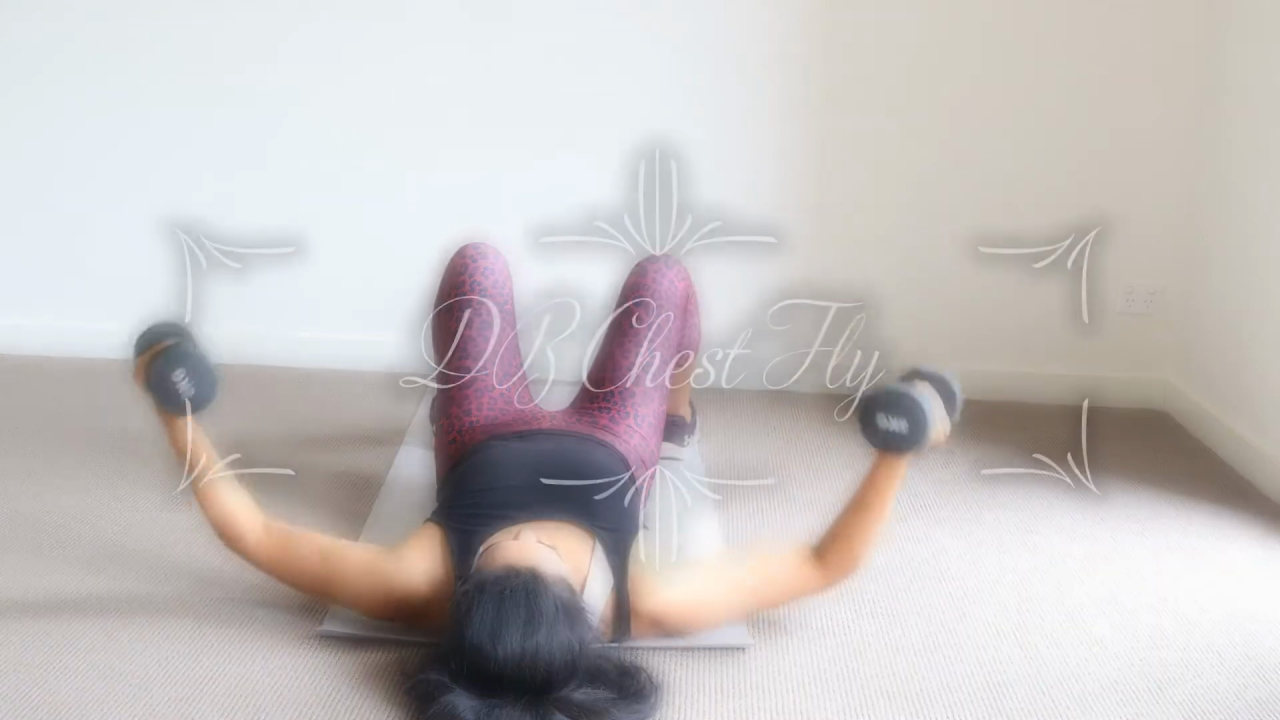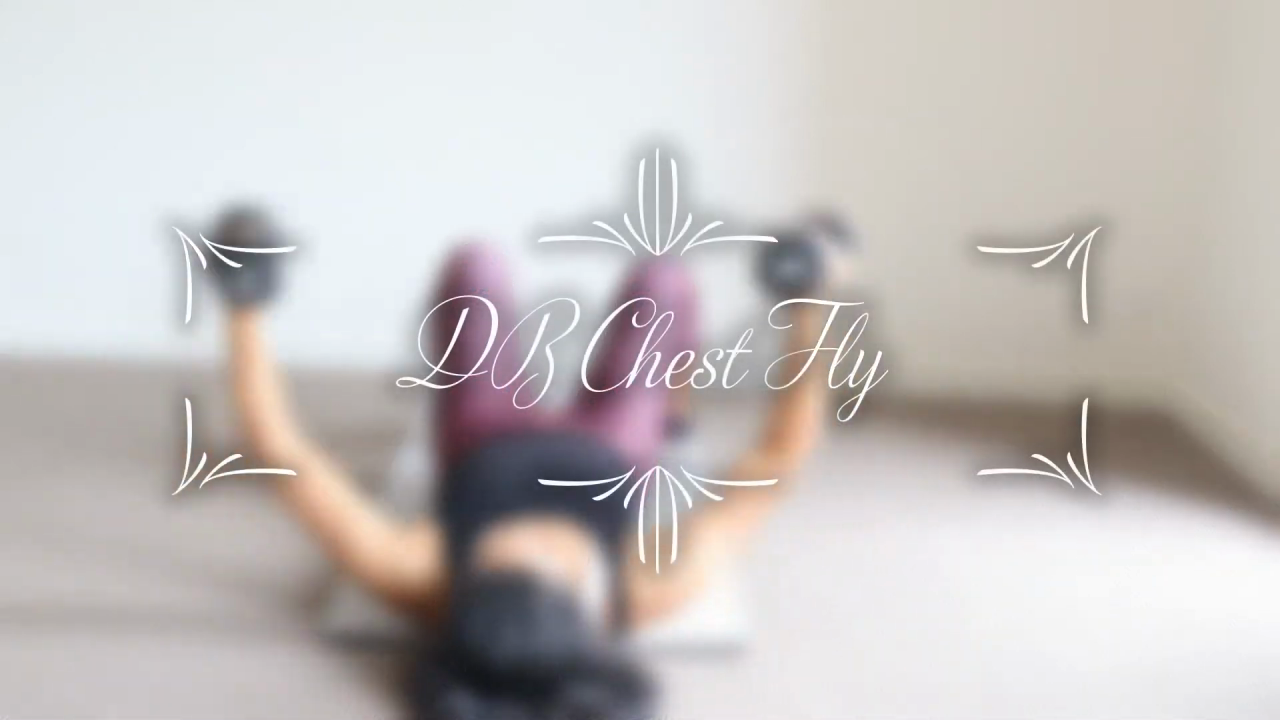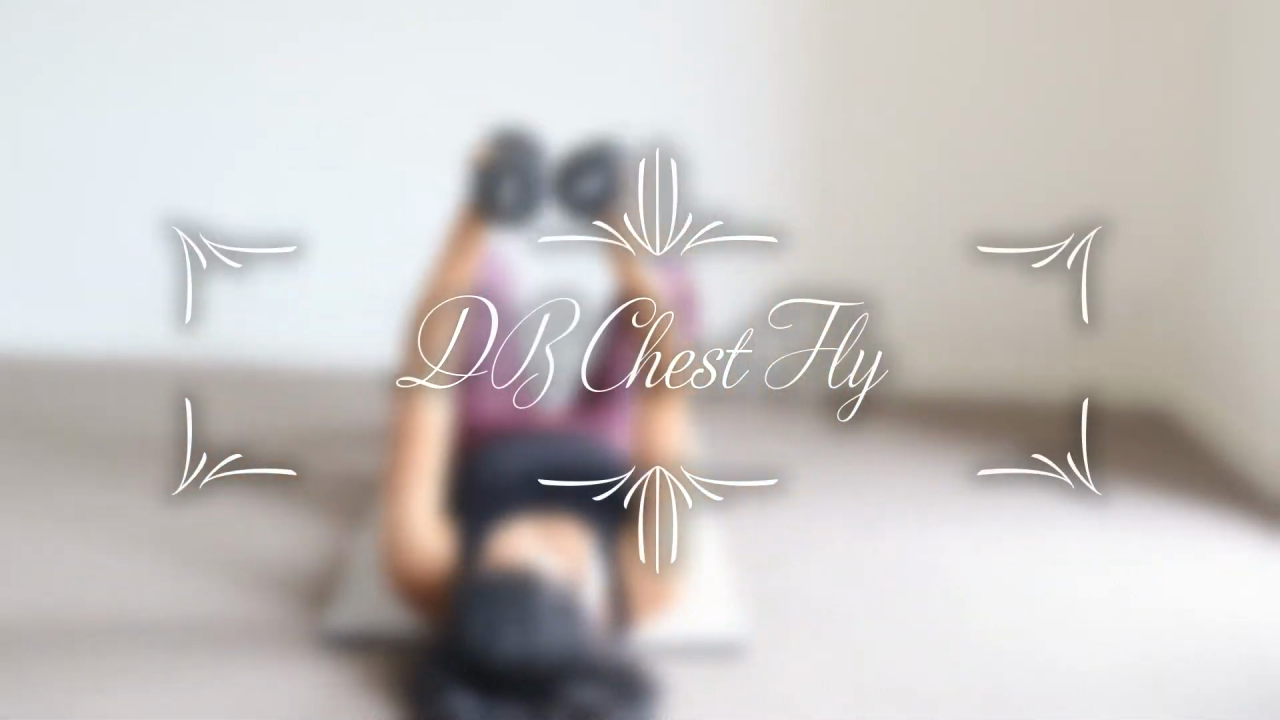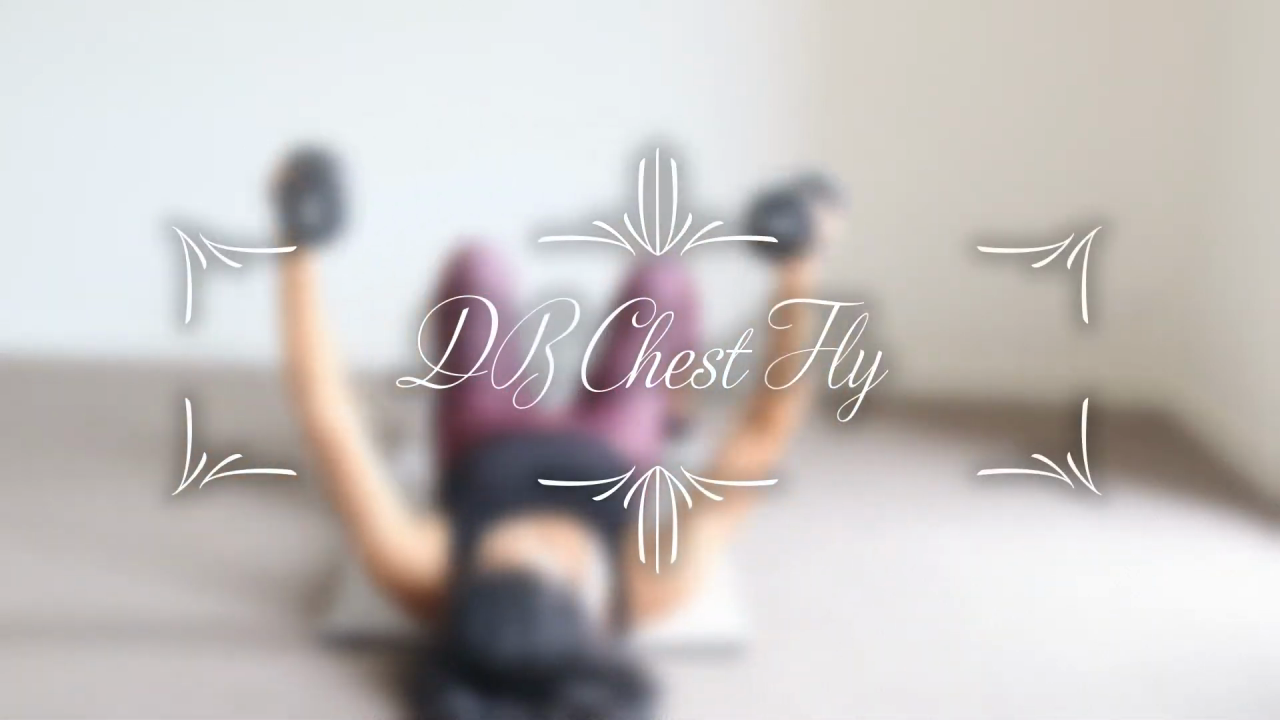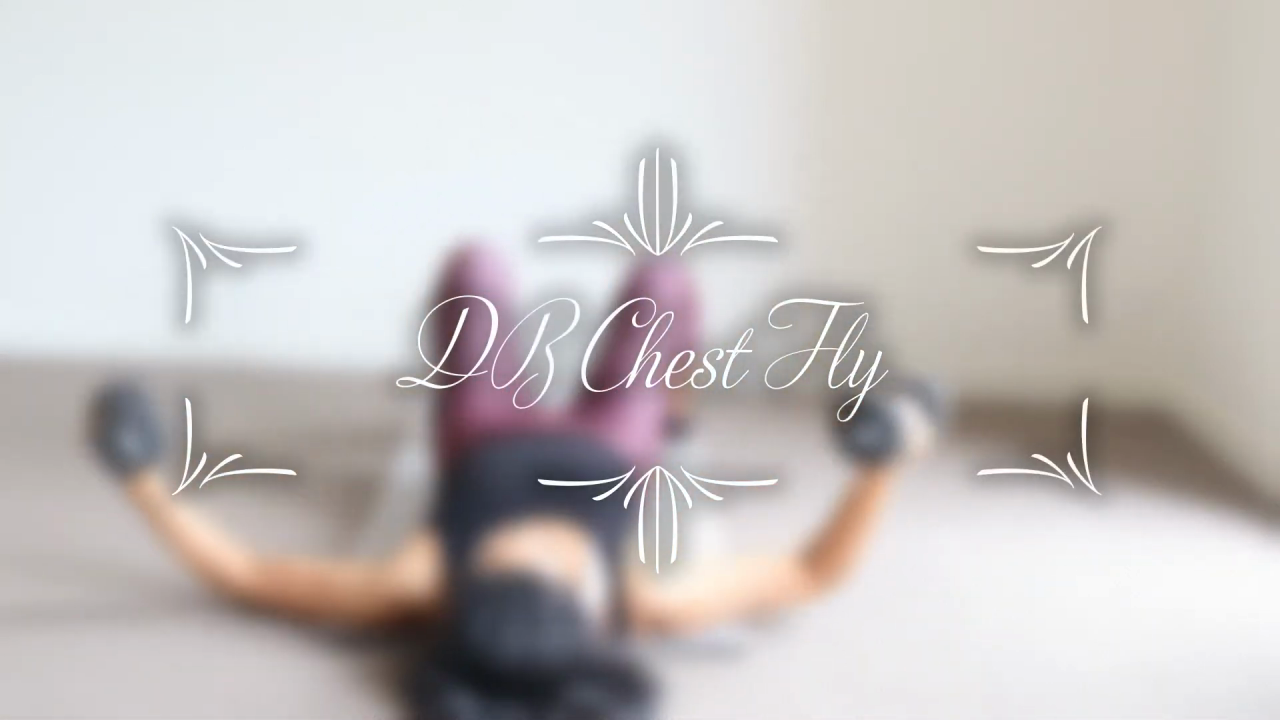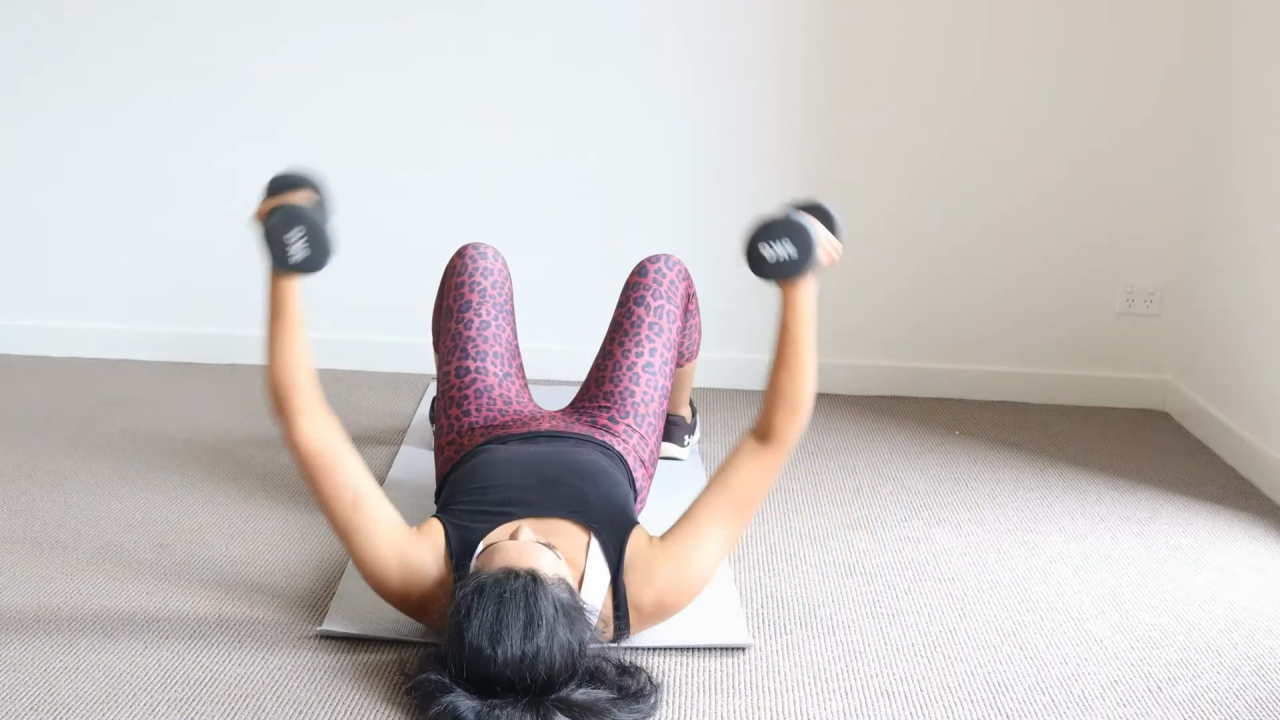
dt=0.7s
person 1, frame 1
left shoulder: (423, 588)
right shoulder: (643, 603)
left elbow: (254, 533)
right elbow: (826, 562)
left wrist: (178, 417)
right wrist: (895, 454)
left hip: (485, 448)
right hip: (604, 453)
left knee: (478, 261)
right knee: (661, 276)
right ankle: (675, 423)
person 1, frame 2
left shoulder: (419, 584)
right shoulder: (646, 594)
left elbow: (287, 457)
right elbow: (776, 462)
left wrist: (242, 307)
right wrist: (808, 314)
left hip: (487, 450)
right hip: (605, 455)
left knee: (476, 262)
right knee: (661, 279)
right ankle: (666, 415)
person 1, frame 3
left shoulder: (429, 573)
right shoulder: (639, 587)
left elbow: (422, 390)
right elbow: (664, 402)
left wrist: (474, 219)
left hip: (488, 445)
right hip: (602, 449)
left knee: (479, 273)
right knee: (664, 281)
person 1, frame 4
left shoulder: (428, 575)
right shoulder: (644, 589)
left elbow: (330, 424)
right elbow: (761, 441)
left wrist: (299, 254)
right wrist: (795, 271)
left hip: (486, 446)
right hip: (612, 453)
left knee: (475, 264)
right knee: (661, 278)
right ankle: (669, 412)
person 1, frame 5
left shoulder: (422, 590)
right shoulder: (638, 602)
left elbow: (243, 574)
right elbow: (815, 572)
left wrist: (147, 486)
right wrist: (878, 469)
left hip: (486, 449)
right hip: (604, 450)
left knee: (476, 263)
right knee: (663, 277)
right ankle: (672, 419)
person 1, frame 6
left shoulder: (422, 581)
right shoulder: (646, 591)
left elbow: (306, 426)
right elbow: (771, 440)
left wrist: (286, 271)
right wrist: (799, 286)
left hip: (482, 450)
right hip: (604, 457)
left knee: (478, 258)
right knee: (662, 272)
right ankle: (677, 422)
